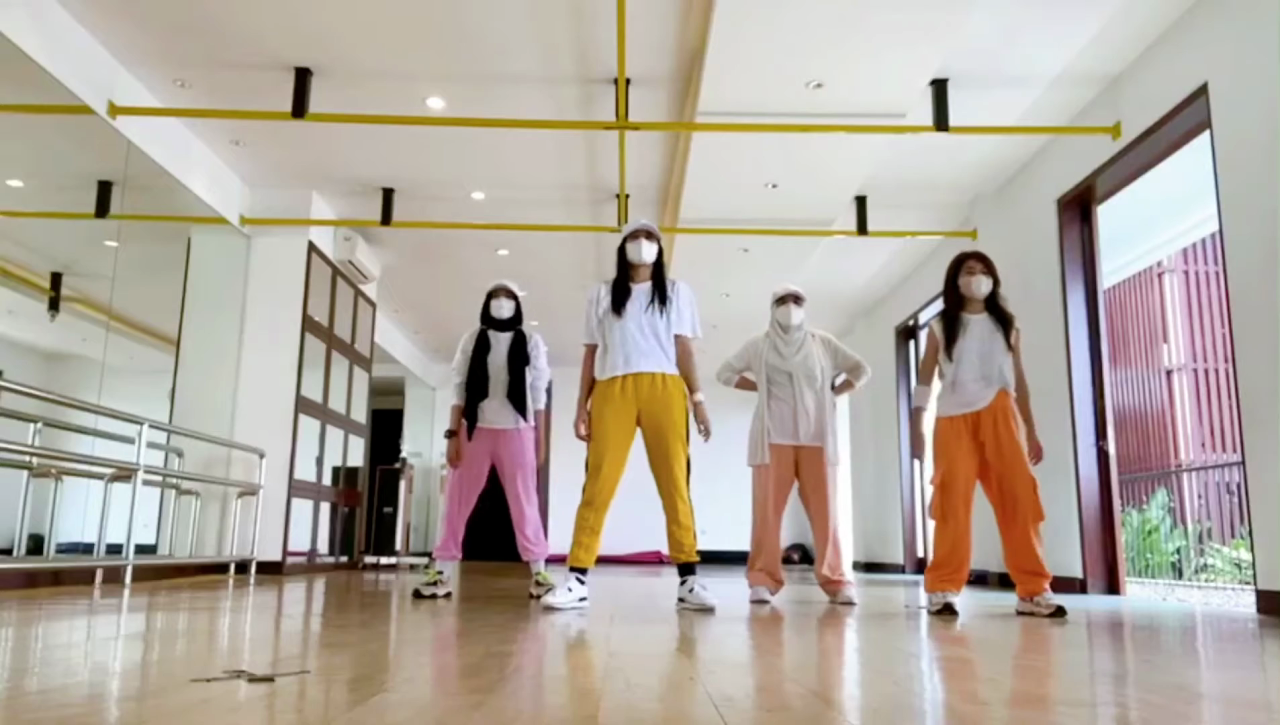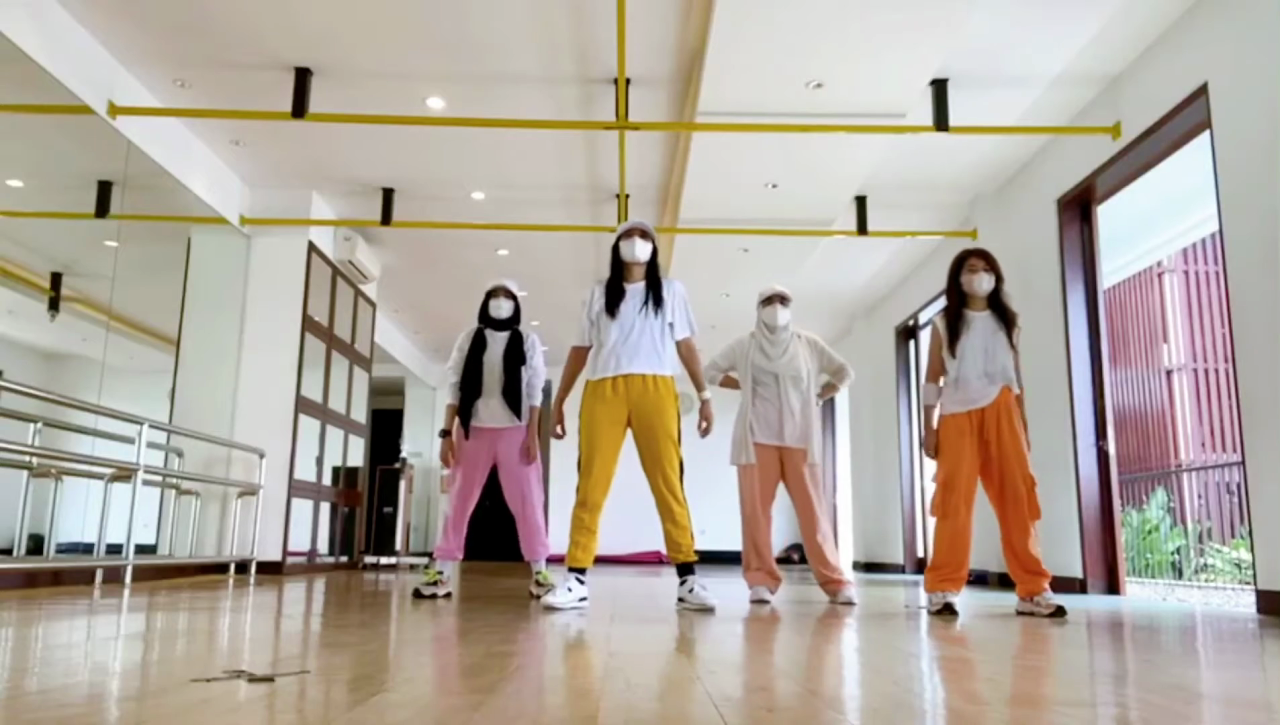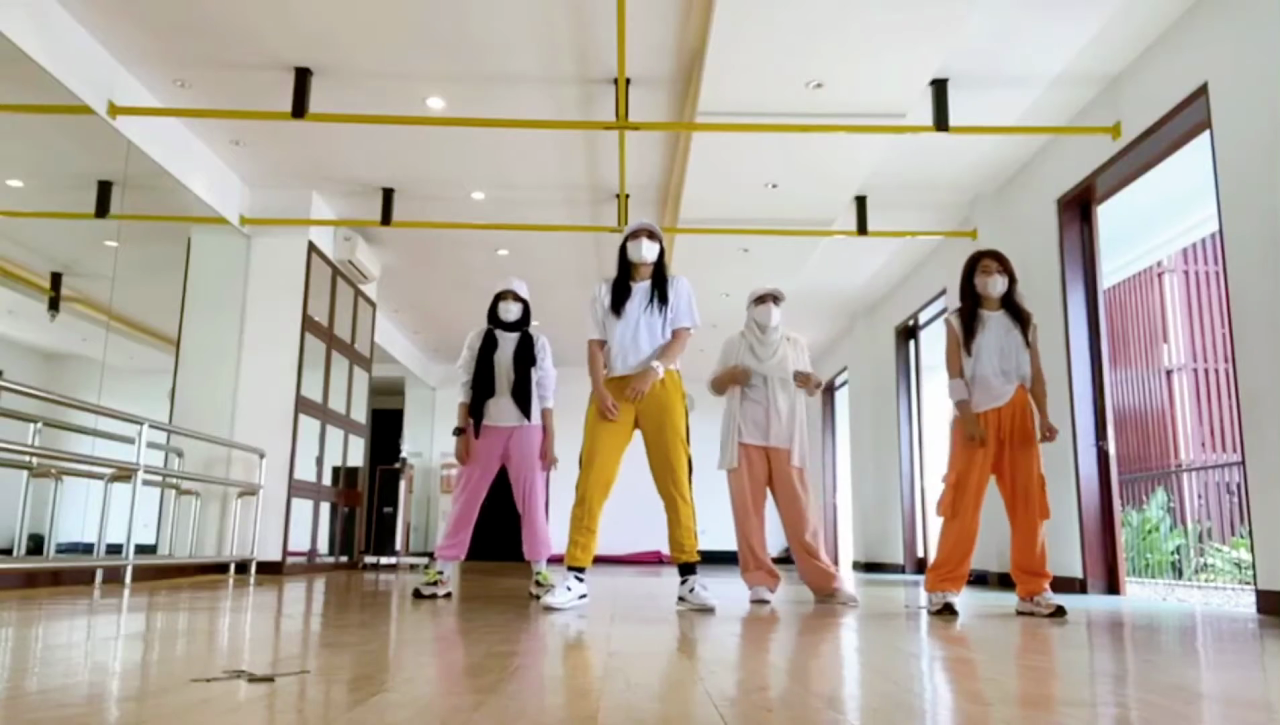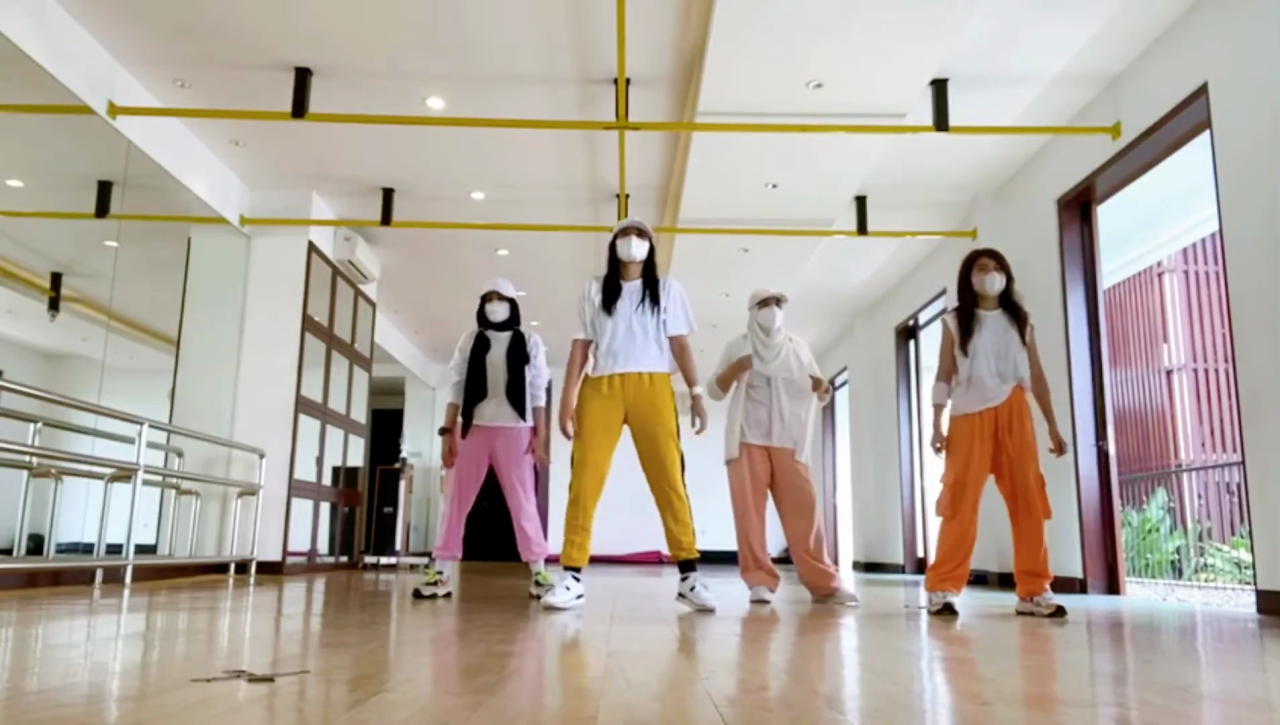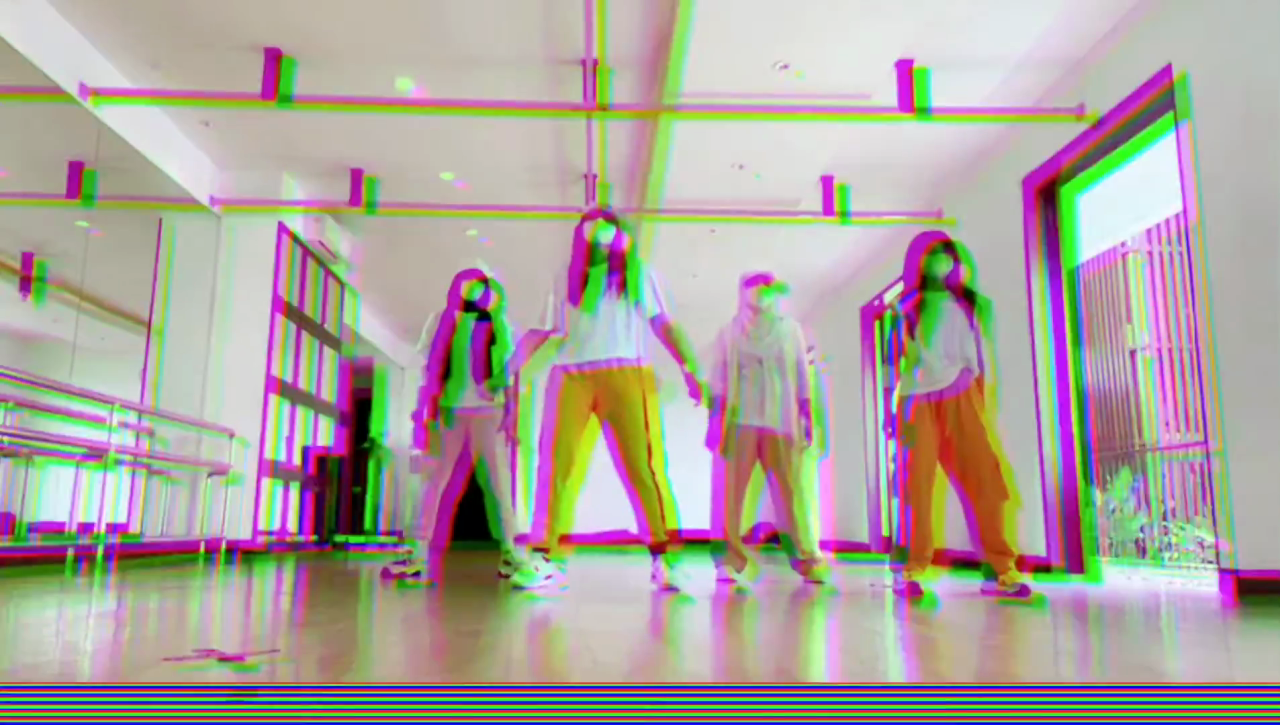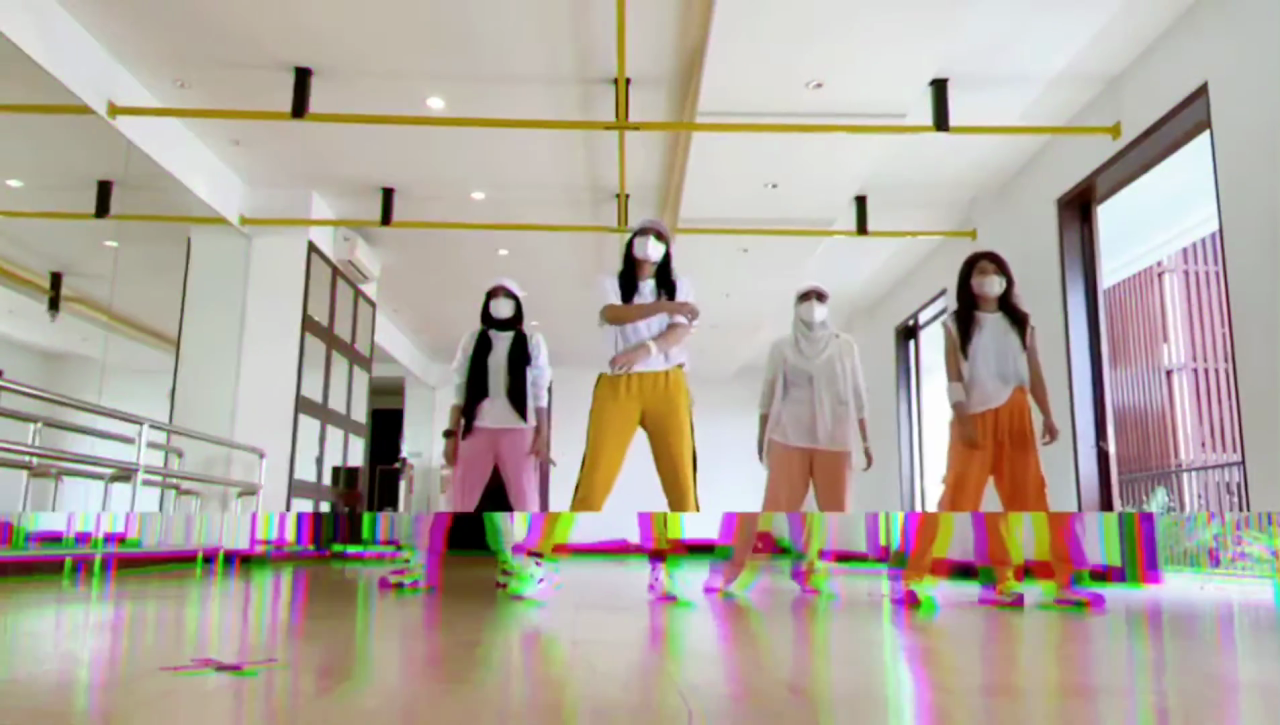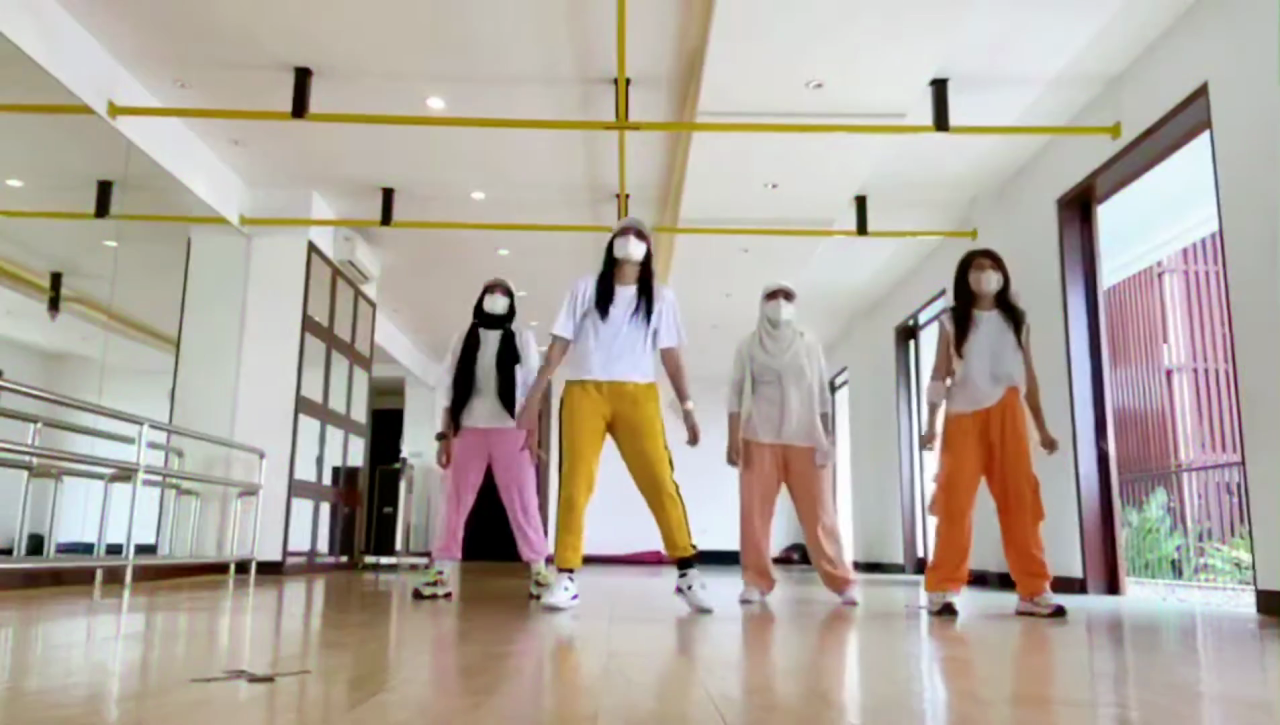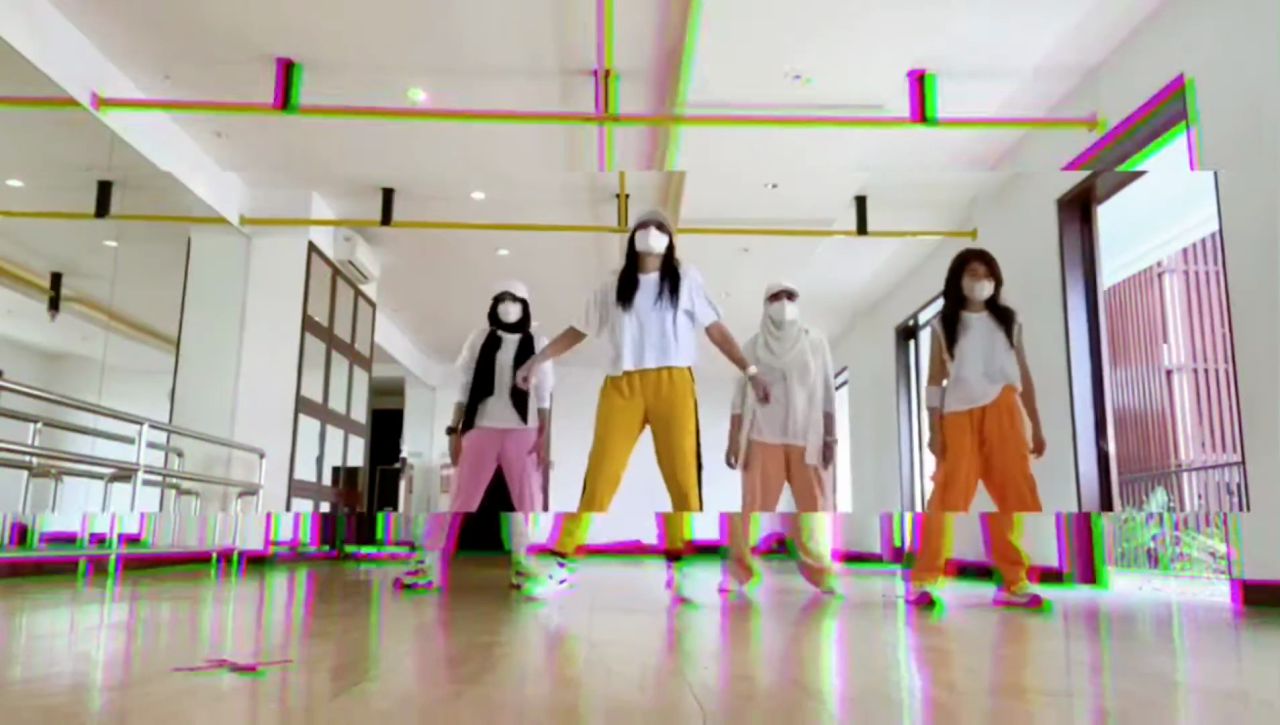
dt=0.5s
person 1, frame 1
left shoulder: (677, 291)
right shoulder: (603, 294)
left elbow: (683, 346)
right elbow: (591, 352)
left wrist: (697, 396)
right wrist: (582, 405)
left hip: (663, 389)
right hip: (613, 391)
left knee: (675, 482)
right knee: (598, 482)
left ankle: (688, 580)
right ankle: (577, 580)
person 1, frame 2
left shoulder: (670, 290)
right shoulder: (599, 294)
left elbow: (685, 346)
right elbow: (580, 350)
left wrist: (703, 395)
right wrist: (558, 403)
left hip: (655, 389)
right hip: (603, 391)
left knee: (668, 481)
right knee: (591, 483)
left ankle: (687, 579)
right ankle: (576, 580)
person 1, frame 3
left shoulder: (676, 287)
right shoulder: (606, 292)
left elbow: (681, 336)
right elbow: (596, 345)
left wrist: (653, 370)
right wrist: (600, 390)
left hip: (661, 389)
right hip: (612, 390)
left knee: (675, 480)
right knee: (592, 480)
left ankle: (689, 579)
right ankle: (576, 578)
person 1, frame 4
left shoulder: (668, 288)
right shoulder: (596, 289)
left elbow: (679, 343)
right elbow: (582, 345)
left wrist: (696, 393)
right wrist: (566, 398)
left hip: (651, 387)
right hip: (600, 389)
left knee: (668, 478)
right knee: (585, 479)
left ankle: (689, 576)
right ankle: (572, 578)
person 1, frame 5
left shoulder: (637, 272)
right shoulder: (567, 277)
left elbow: (661, 323)
right elbow: (545, 332)
left wrist: (689, 369)
left hip: (624, 376)
right hip: (573, 379)
left knee: (640, 466)
right knee: (557, 468)
left ankle: (663, 559)
right ankle: (546, 560)
person 1, frame 6
left shoulder: (678, 285)
right shoulder: (611, 281)
left elbow: (682, 332)
right elbow: (612, 316)
left wrist: (649, 346)
right wrist: (667, 307)
left hip: (665, 385)
right hip: (616, 384)
left knee: (679, 478)
right knee: (595, 476)
left ankle: (664, 571)
right ankle: (543, 560)
person 1, frame 7
left shoulder: (660, 296)
right shoulder: (585, 288)
left elbow: (669, 353)
right elbow: (560, 341)
left wrist: (687, 407)
right wrist: (535, 392)
left hip: (638, 395)
right hip: (586, 393)
left knee: (660, 481)
right knee: (575, 484)
left ankle: (687, 575)
right ankle: (566, 579)
person 1, frame 8
left shoulder: (685, 279)
right shoulder: (612, 287)
left elbow: (714, 327)
right elbow: (579, 330)
left wrist: (749, 370)
right wrist: (538, 358)
left hip: (672, 383)
right hip: (622, 386)
left knee: (683, 477)
right knee: (600, 475)
left ankle: (679, 568)
right ankle: (562, 563)
person 2, frame 1
left shoulder: (1007, 326)
right shoulder: (941, 327)
left elbow: (1018, 380)
right elbow: (924, 379)
left wrist: (1031, 431)
right wrist: (916, 426)
left hip: (1000, 417)
right hip: (955, 420)
left knee: (1019, 500)
right knee: (953, 502)
left ankle: (1033, 590)
right ankle: (942, 588)
person 2, frame 2
left shoulder: (1008, 323)
right shoulder: (944, 324)
left elbow: (1015, 377)
right elbow: (932, 378)
left wrist: (1024, 426)
right wrist: (928, 426)
left hip: (1002, 414)
right hip: (959, 417)
left knee: (1017, 498)
right knee: (954, 501)
left ankle: (1032, 590)
right ankle: (942, 588)
person 2, frame 3
left shoulder: (1023, 322)
right shoulder: (958, 322)
left elbow: (1035, 374)
right elbow: (955, 376)
left wrist: (1043, 416)
right wrist: (968, 418)
left hip: (1017, 414)
right hip: (976, 415)
left knee: (1027, 499)
right knee: (964, 500)
left ankle: (1033, 590)
right ankle: (943, 587)
person 2, frame 4
left shoulder: (1020, 322)
right shoulder: (955, 322)
left elbow: (1036, 376)
right elbow: (945, 376)
left wrist: (1052, 425)
right wrist: (937, 423)
left hip: (1014, 414)
right hip: (970, 416)
left knee: (1028, 499)
right knee: (962, 499)
left ankle: (1033, 591)
right ankle: (943, 588)
person 2, frame 5
left shoulder: (972, 304)
right shoulder: (906, 306)
left elbow: (980, 358)
right elbow: (894, 359)
left wrist: (983, 405)
right wrist: (889, 407)
left hip: (963, 398)
right hip: (919, 401)
left knee: (985, 479)
right knee: (917, 482)
left ankle: (1000, 569)
right ankle: (910, 569)
person 2, frame 6
left shoulder: (1020, 322)
right shoulder: (956, 325)
left elbow: (1034, 373)
right elbow: (954, 376)
left wrist: (1047, 415)
right wrist: (965, 419)
left hip: (1014, 414)
right hip: (974, 416)
left knee: (1028, 499)
right knee: (960, 498)
left ankle: (1010, 584)
right ankle: (926, 579)
person 2, frame 7
left shoulder: (1016, 321)
right shoulder: (952, 322)
left elbow: (1028, 377)
right elbow: (939, 376)
left wrist: (1042, 426)
right wrist: (930, 422)
left hip: (1008, 416)
right hip: (964, 417)
left knee: (1021, 499)
right knee: (955, 500)
left ankle: (1032, 589)
right ankle: (942, 587)
person 2, frame 8
left shoulder: (1008, 321)
right shoulder: (943, 324)
left elbow: (1022, 374)
right elbow: (935, 379)
left wrist: (1034, 424)
right wrist: (933, 427)
left hip: (1004, 414)
right hip: (959, 416)
left knee: (1016, 497)
right knee: (949, 497)
left ankle: (1014, 582)
right ankle: (924, 581)
person 3, frame 1
left shoulder: (531, 342)
right shoulder: (472, 340)
left elbow: (538, 394)
right elbow: (460, 390)
left wrist: (541, 438)
right wrist: (452, 434)
left hip: (517, 430)
right hip: (475, 429)
left knee: (524, 501)
right knee: (457, 499)
left ankle: (539, 573)
right ankle: (442, 573)
person 3, frame 2
left shoulder: (528, 342)
right shoulder: (469, 339)
left elbow: (535, 391)
right elbow: (455, 388)
left wrist: (533, 433)
right wrist: (446, 433)
left hip: (514, 430)
right hip: (474, 430)
left knee: (527, 500)
right knee: (460, 500)
left ankle: (539, 572)
right ankle: (441, 572)
person 3, frame 3
left shoulder: (537, 343)
right shoulder: (479, 339)
left elbow: (546, 394)
right elbow: (467, 388)
left wrist: (549, 438)
right wrist: (461, 431)
left hip: (526, 429)
right hip: (484, 428)
left knee: (532, 501)
right knee: (466, 498)
left ankle: (540, 572)
right ankle: (442, 572)
person 3, frame 4
left shoulder: (529, 342)
right shoulder: (470, 340)
left elbow: (538, 392)
right elbow: (457, 388)
left wrist: (540, 433)
right wrist: (448, 431)
left hip: (515, 429)
right hip: (473, 428)
left knee: (522, 500)
right knee: (457, 499)
left ankle: (538, 572)
right ankle: (441, 572)
person 3, frame 5
left shoulder: (496, 322)
right shoulder: (441, 321)
left elbow: (507, 371)
right elbow: (428, 371)
left wrist: (510, 413)
right wrist: (421, 415)
left hip: (487, 411)
right hip: (447, 411)
left knee: (498, 481)
right knee: (433, 480)
left ankle: (508, 551)
right ankle: (417, 553)
person 3, frame 6
left shoulder: (531, 342)
right shoulder: (473, 341)
left elbow: (539, 393)
right elbow: (460, 389)
left wrist: (542, 436)
right wrist: (451, 432)
left hip: (515, 430)
right hip: (476, 429)
left knee: (522, 500)
right knee: (458, 497)
left ankle: (514, 566)
right ankle: (428, 562)
person 3, frame 7
left shoulder: (521, 338)
right shoulder: (465, 339)
left elbow: (530, 388)
right elbow: (452, 390)
left wrist: (533, 431)
right wrist: (444, 435)
left hip: (510, 429)
right hip: (469, 429)
left knee: (522, 500)
right knee: (456, 500)
left ankle: (539, 570)
right ankle: (442, 572)
person 3, frame 8
left shoulder: (535, 344)
right shoulder: (480, 340)
left elbow: (543, 394)
right elbow: (465, 387)
left wrist: (543, 436)
right wrist: (454, 429)
left hip: (521, 431)
right hip: (481, 429)
left knee: (528, 501)
right knee: (463, 497)
left ankle: (525, 567)
right ankle: (431, 564)
person 4, frame 1
left shoulder: (822, 343)
right shoulder: (758, 345)
left elbow: (861, 370)
right elbow: (725, 373)
left wrist: (834, 393)
right wrist: (759, 387)
left hip: (815, 438)
right hip: (773, 437)
left knee: (823, 509)
right knee: (767, 508)
left ankle: (835, 581)
right ankle: (763, 580)
person 4, frame 2
left shoulder: (808, 344)
right shoulder: (744, 345)
left elbow: (844, 372)
right elbow: (711, 371)
left wrist: (819, 397)
right wrist: (743, 386)
left hip: (799, 438)
right hip: (757, 438)
left knee: (812, 510)
right knee: (756, 509)
left ankle: (835, 581)
right ankle: (761, 580)
person 4, frame 3
left shoulder: (795, 345)
right shoulder: (735, 344)
left elbow: (809, 388)
right elbow: (715, 386)
left wrist: (814, 384)
right wrist: (727, 377)
left hip: (786, 440)
right hip: (745, 439)
left knee: (798, 511)
right knee: (748, 509)
left ankle: (826, 581)
right ankle: (759, 580)
person 4, frame 4
left shoulder: (798, 347)
right shoulder: (738, 346)
left elbow: (820, 395)
right elbow: (714, 390)
left wrist: (824, 388)
right wrist: (735, 371)
left hip: (789, 441)
right hip: (748, 440)
left knee: (803, 508)
right knee: (750, 510)
left ankle: (824, 582)
right ankle: (759, 580)
person 4, frame 5
left shoulder: (791, 329)
right shoulder: (730, 331)
left elbow: (801, 378)
right elbow: (717, 378)
left wrist: (807, 421)
right wrist: (721, 420)
left hip: (782, 423)
right hip: (739, 423)
left knee: (792, 493)
right knee: (730, 491)
left ankle: (808, 562)
right ankle: (731, 561)
person 4, frame 6
left shoulder: (844, 345)
right shoulder: (781, 348)
left elbow: (856, 395)
right elbow: (768, 394)
left wrist: (864, 441)
right wrist: (761, 437)
left hip: (831, 440)
right hip: (786, 438)
left knee: (833, 511)
right knee: (776, 505)
left ankle: (821, 575)
right ankle: (734, 569)
person 4, frame 7
left shoulder: (810, 346)
right shoulder: (748, 347)
left elbow: (823, 396)
right elbow: (736, 396)
left wrist: (827, 438)
right wrist: (733, 439)
left hip: (804, 439)
right hip: (759, 438)
left knee: (818, 510)
right knee: (755, 510)
left ankle: (839, 579)
right ankle: (756, 580)
person 4, frame 8
left shoulder: (815, 342)
right shoulder: (754, 346)
left elbow: (827, 392)
right elbow: (740, 396)
left wrist: (830, 436)
right wrist: (733, 438)
left hip: (806, 438)
right hip: (763, 437)
left knee: (814, 507)
right knee: (754, 505)
left ankle: (820, 572)
right ankle: (740, 571)
